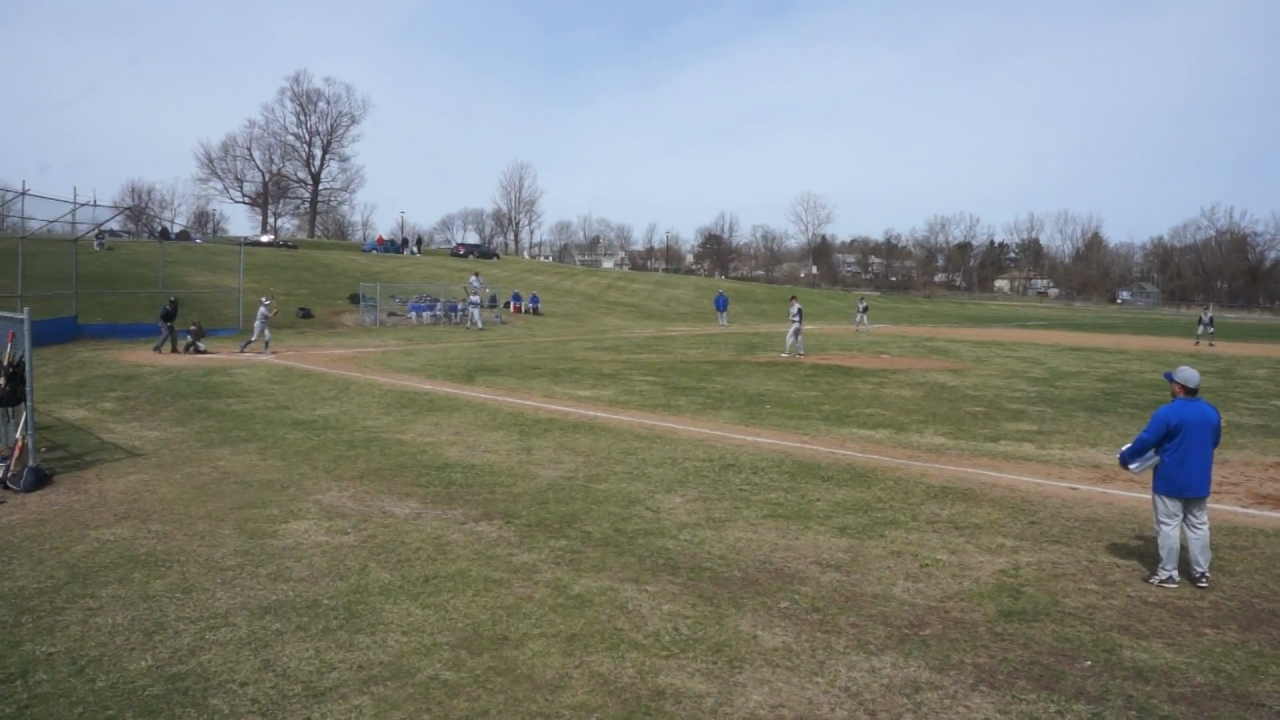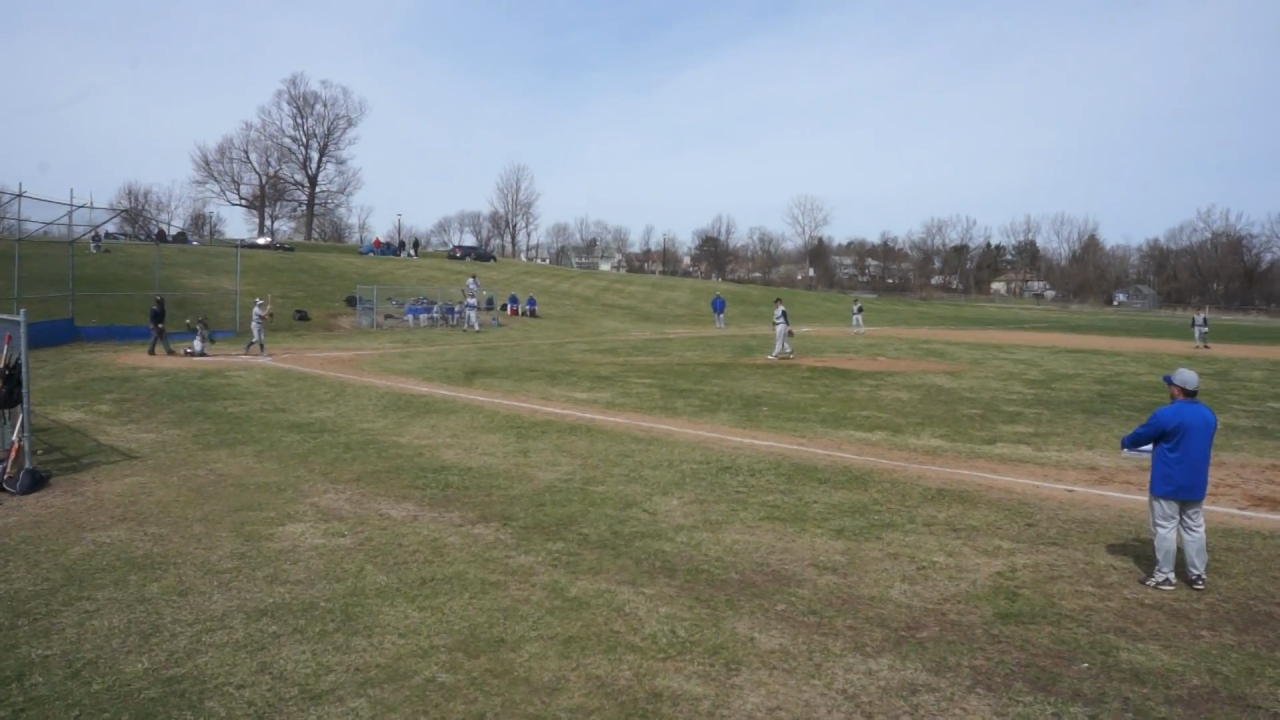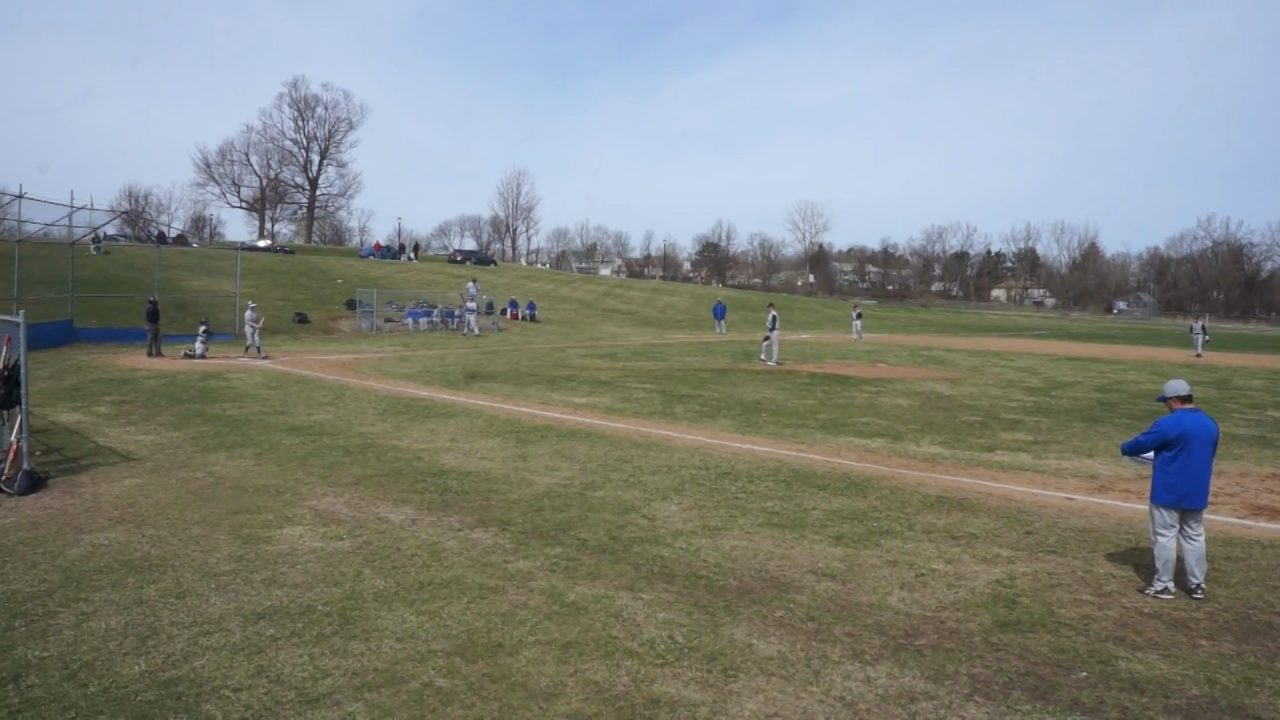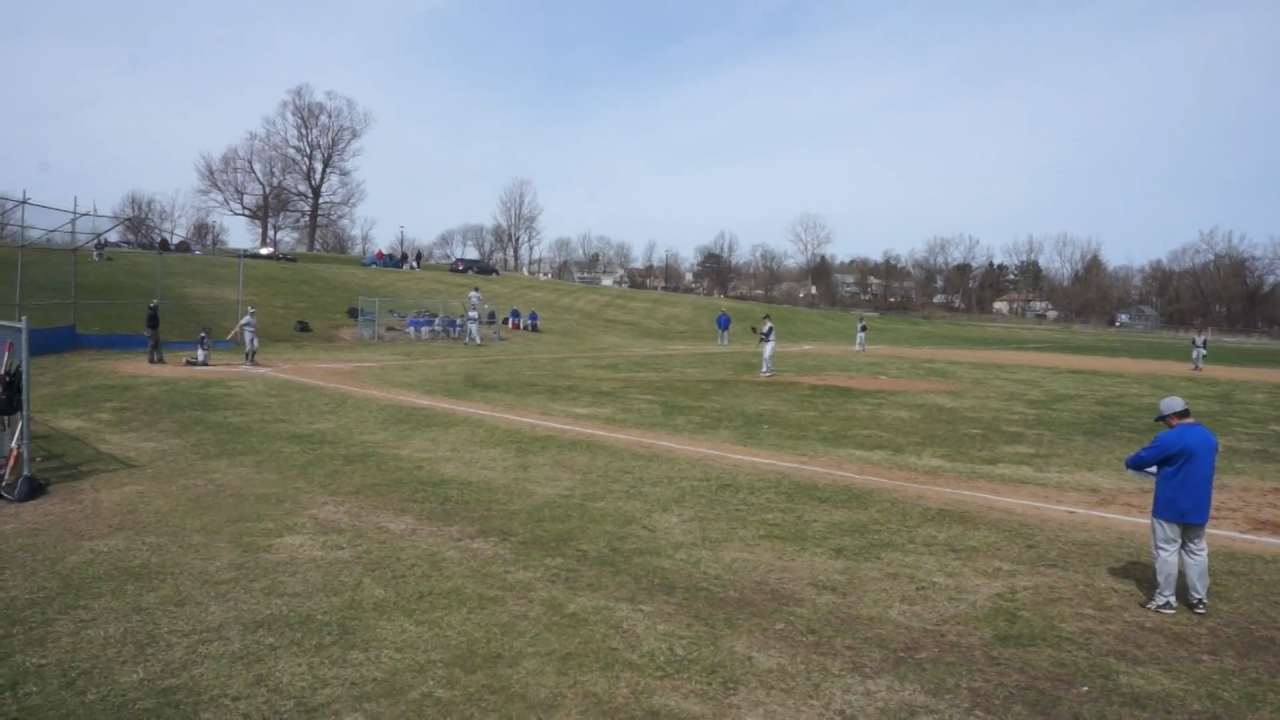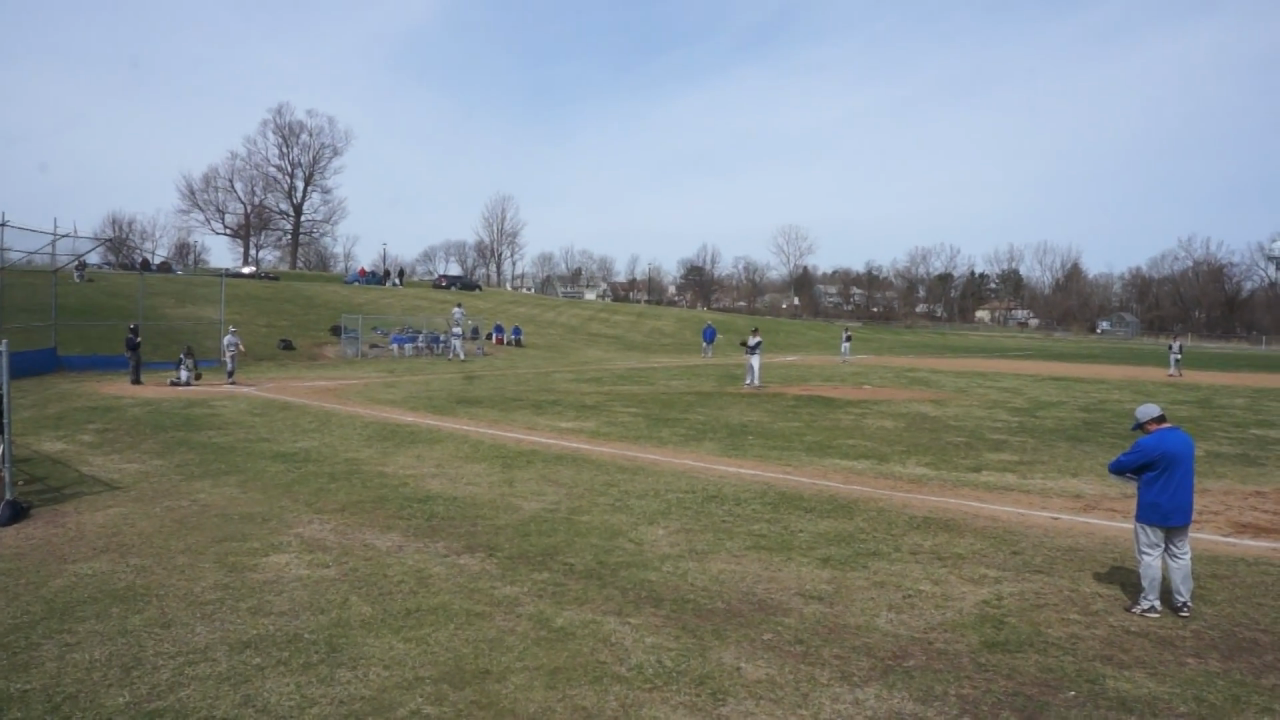
dt=0.4s
person 1, frame 1
left shoulder: (1167, 413)
right shoulder: (1212, 412)
left elbow: (1146, 441)
right elbow: (1214, 442)
left wrist: (1126, 457)
left hip: (1170, 481)
right hip: (1199, 481)
left knee: (1169, 527)
right knee: (1198, 526)
left ankle: (1168, 574)
right ankle: (1201, 573)
person 1, frame 2
left shoulder: (1166, 414)
right shoulder: (1209, 415)
left elbow: (1141, 435)
left wrist: (1125, 442)
left hip: (1167, 483)
right hip: (1196, 483)
left knee: (1165, 529)
right knee: (1194, 528)
left ankle: (1164, 576)
right ankle: (1198, 575)
person 1, frame 3
left shoulder: (1168, 423)
right shoulder: (1210, 424)
left elbow: (1141, 444)
left wrist: (1125, 448)
left hip: (1168, 492)
right hip: (1197, 492)
left knee: (1165, 537)
right knee: (1194, 537)
left ankle: (1163, 585)
right ankle: (1197, 584)
person 1, frame 4
left shoulder: (1169, 438)
right shoulder: (1210, 437)
left elbow: (1140, 460)
left wrist: (1128, 462)
left hip: (1170, 506)
right hip: (1198, 506)
left knee: (1166, 552)
right knee: (1197, 551)
left ankle: (1165, 599)
right ankle: (1199, 599)
person 1, frame 5
left shoulder: (1149, 444)
right shoulder: (1186, 440)
left elbow: (1118, 466)
left wrist: (1112, 467)
right wrist: (1141, 472)
left hip: (1153, 511)
right hip: (1181, 510)
left knee: (1150, 556)
right knee: (1180, 555)
left ankle: (1150, 603)
right ankle: (1183, 602)
